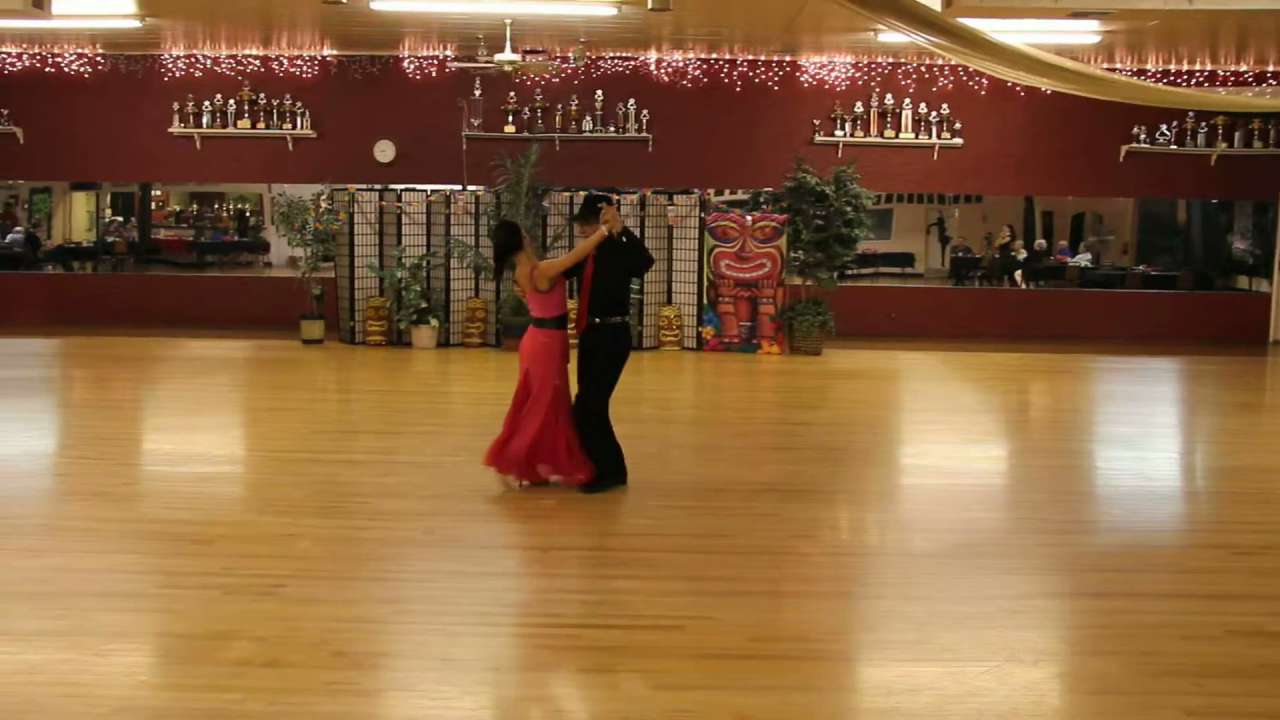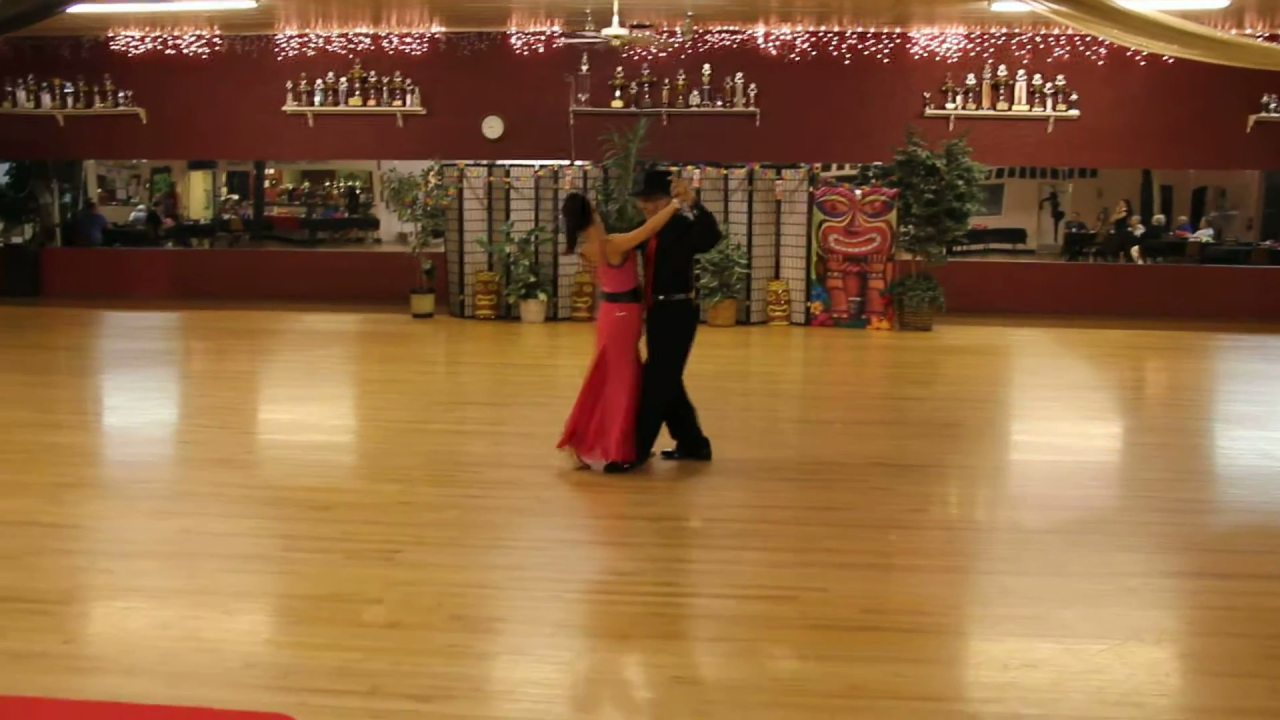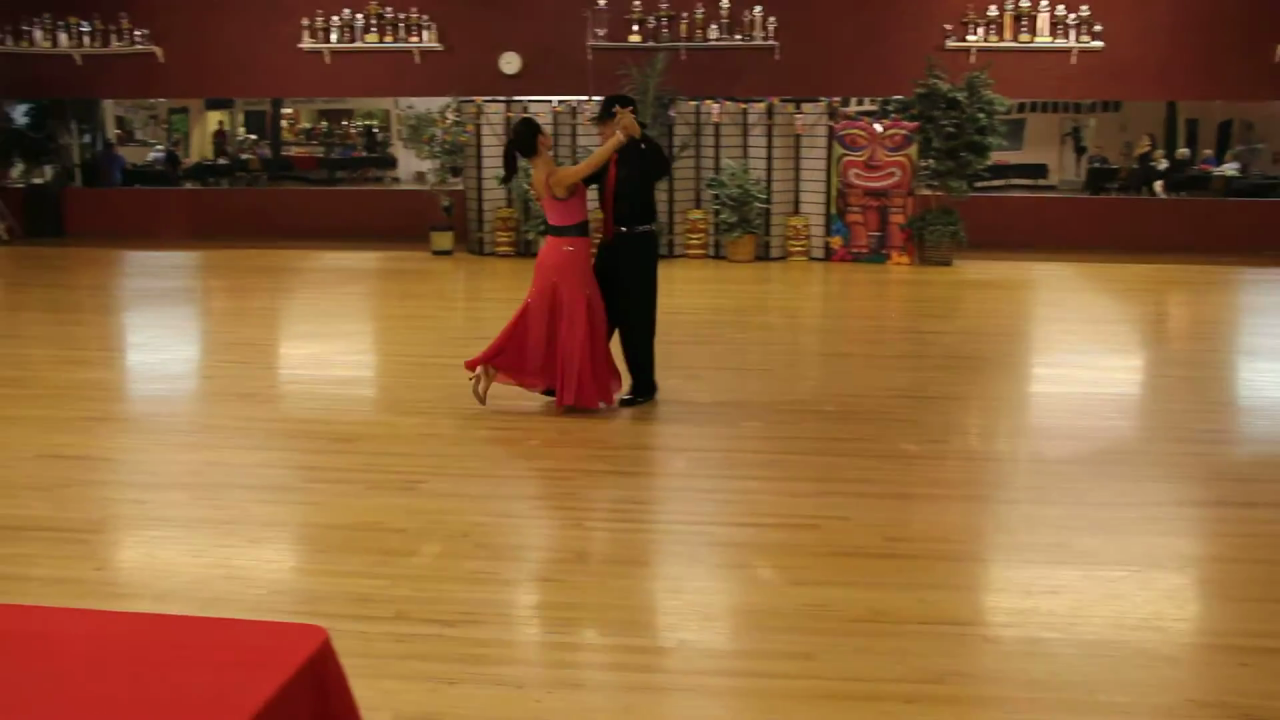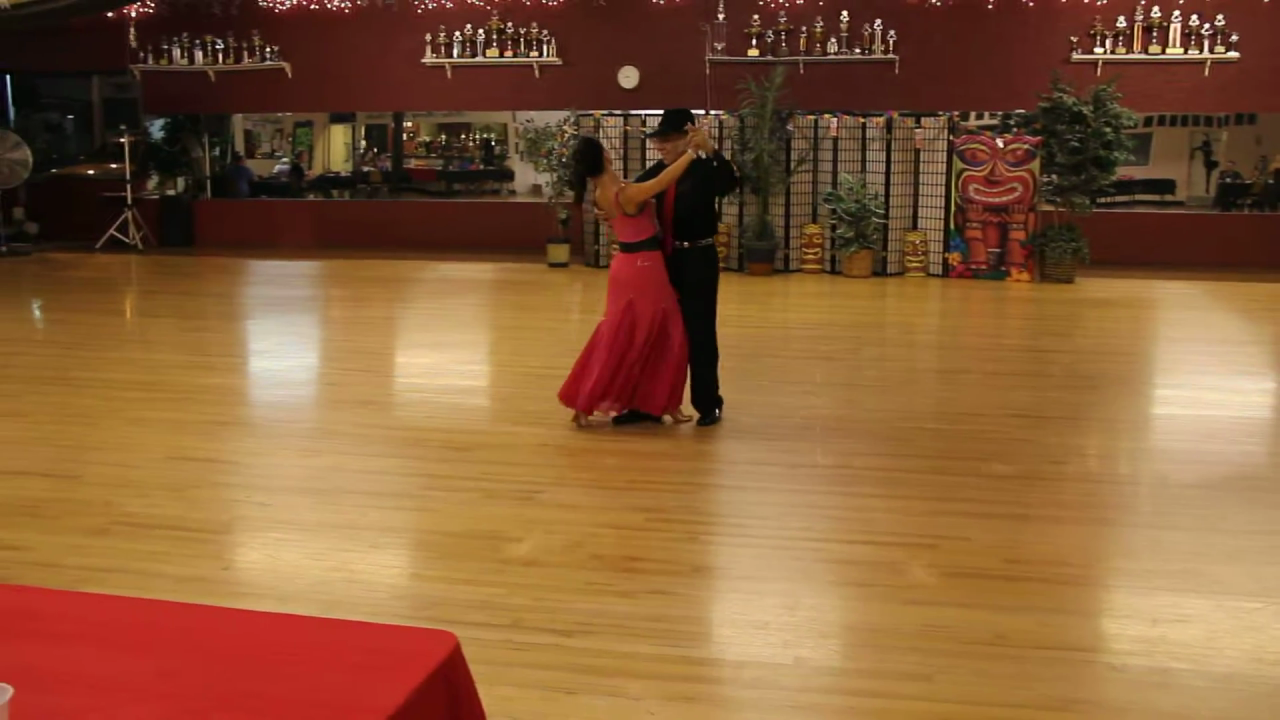
dt=1s
person 1, frame 1
left shoulder: (618, 252)
right shoulder: (583, 254)
left elbow: (644, 262)
left wrist: (620, 230)
left hip: (612, 335)
right hip: (590, 334)
left knee: (588, 405)
right knee: (591, 406)
left ankle: (608, 470)
right ankle: (610, 470)
person 1, frame 2
left shoulder: (683, 228)
left elbow: (711, 237)
left wrist: (693, 204)
left hip: (677, 312)
right hip: (658, 312)
left knee: (656, 382)
right knee: (665, 381)
left ankle: (635, 451)
right ankle: (693, 443)
person 1, frame 3
left shoulder: (639, 157)
right shoulder: (606, 158)
left elbow: (662, 166)
left wrist: (637, 134)
left hip: (637, 244)
right hip: (611, 243)
left knee: (635, 317)
left ankle: (644, 385)
person 1, frame 4
left shoulder: (703, 171)
right shoulder: (658, 171)
left elbow: (729, 184)
left wrist: (710, 151)
left hip: (698, 259)
right hip: (667, 258)
left knee: (698, 332)
left ankle: (709, 403)
person 2, frame 1
left shoulder: (521, 272)
right shoulder: (541, 270)
left elbow: (566, 264)
right elbow: (579, 253)
right wrist: (605, 230)
left hip: (538, 340)
right hip: (547, 343)
left knee: (536, 408)
right knee: (545, 408)
left ankle: (529, 468)
right ankle: (505, 463)
person 2, frame 2
left shoulder: (587, 248)
right shoulder: (613, 244)
right elbow: (650, 228)
right wrist: (676, 202)
left hip: (611, 314)
right hip: (622, 316)
left knee: (611, 381)
right knee: (618, 383)
right ankle: (607, 448)
person 2, frame 3
left shoulder: (540, 174)
right shoulder: (558, 177)
left elbow: (581, 176)
right elbow: (594, 162)
right wrist: (622, 134)
left hip: (554, 251)
right hip: (571, 254)
left knee: (539, 318)
right knee: (579, 322)
left ankle: (490, 367)
right ankle: (576, 393)
person 2, frame 4
left shoulder: (601, 195)
right shoulder: (628, 194)
right elbow: (664, 179)
right wrist: (692, 151)
left hip: (624, 268)
right hip: (646, 269)
left knee: (613, 338)
right knee: (665, 337)
left ankle: (584, 404)
right ankle: (664, 403)
